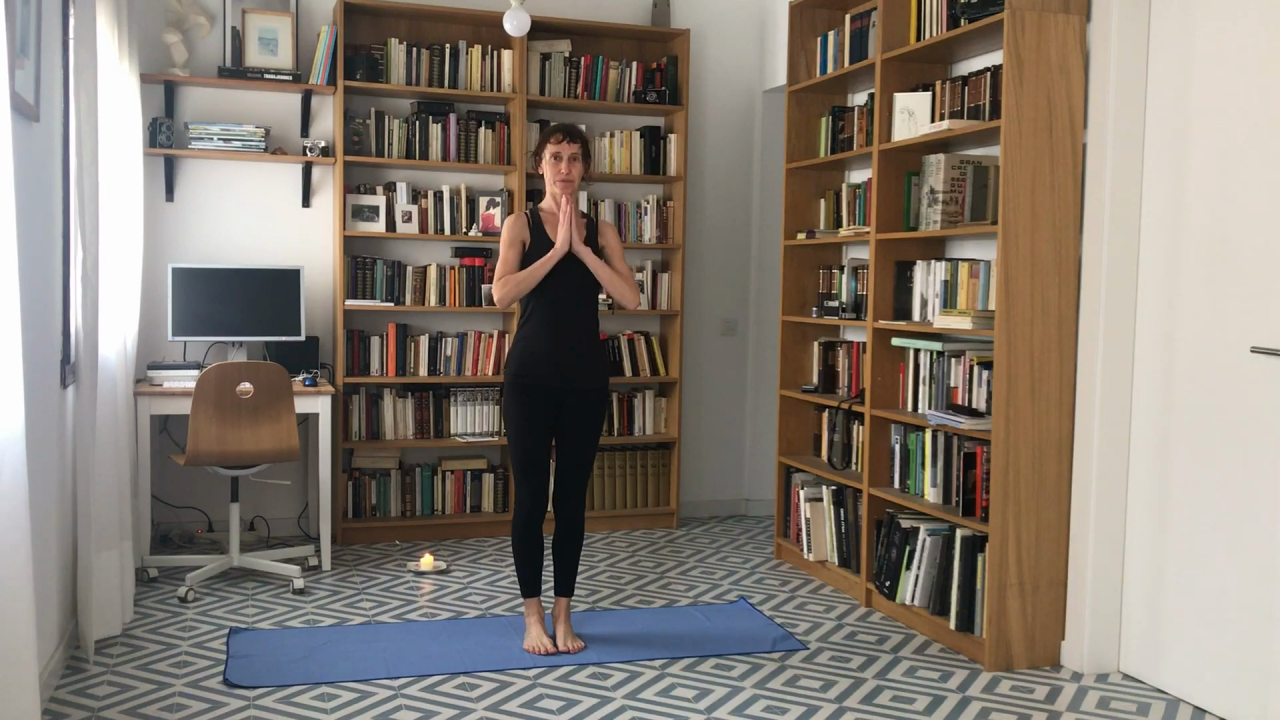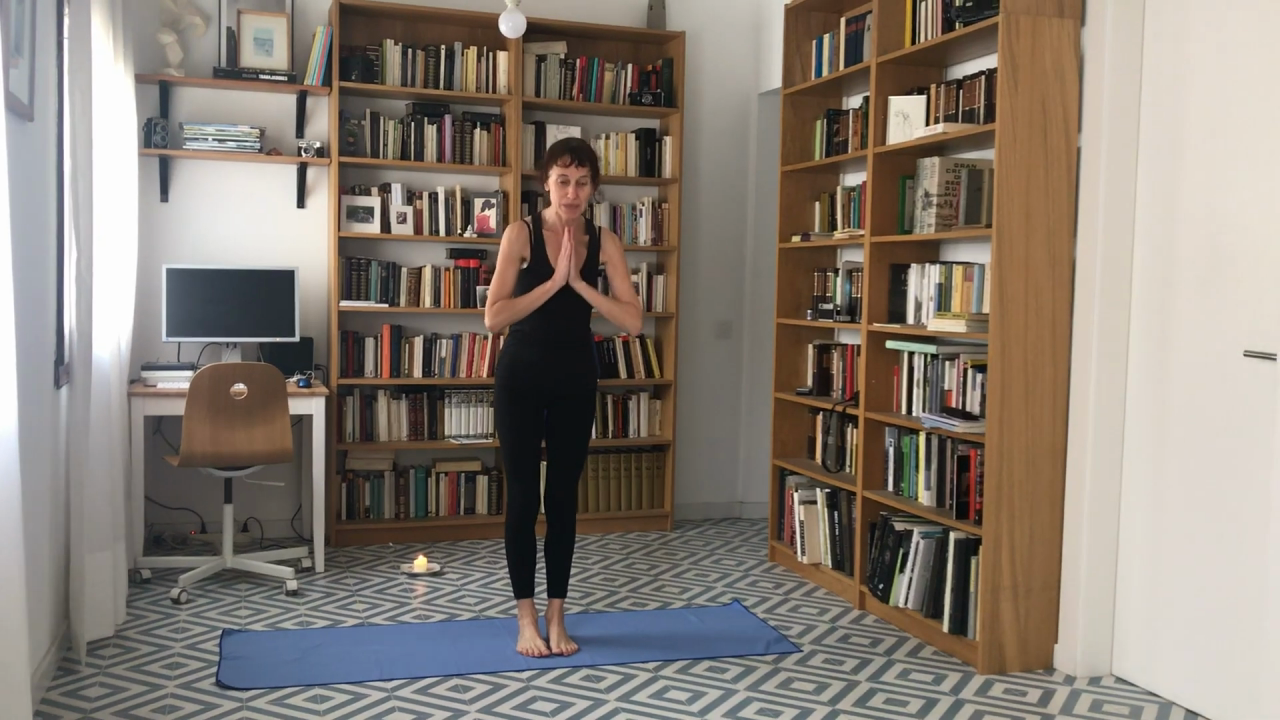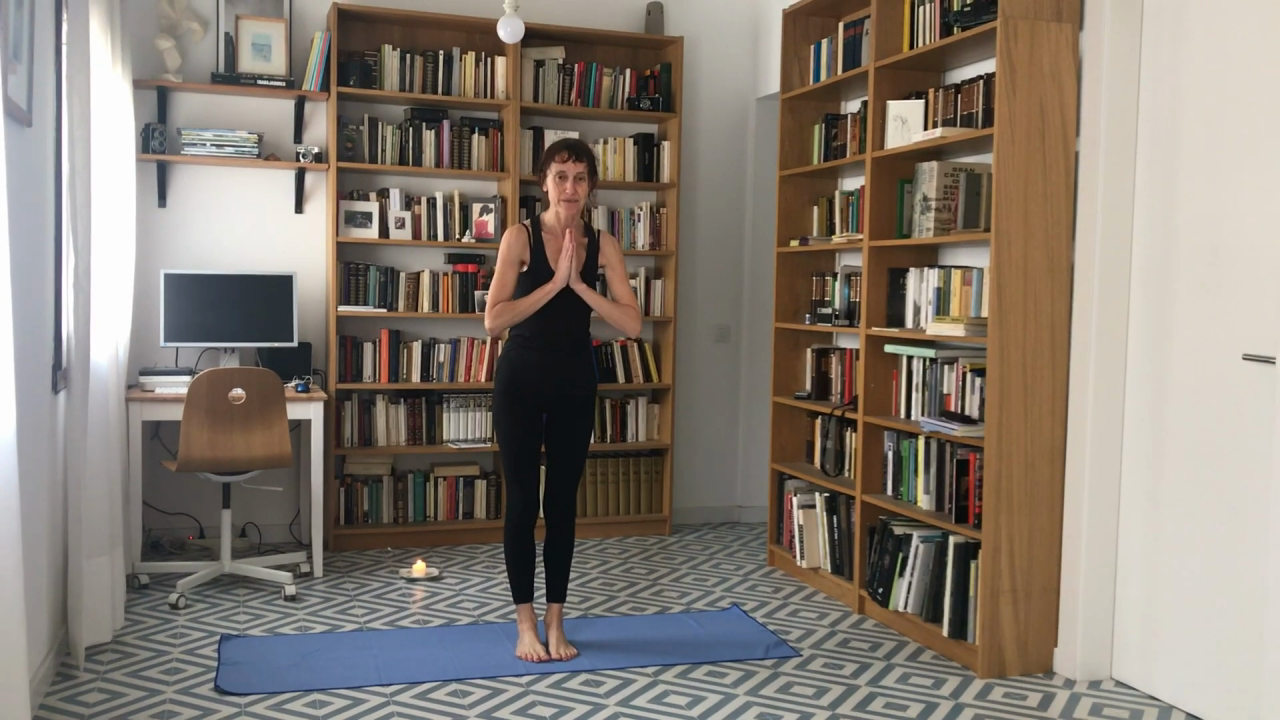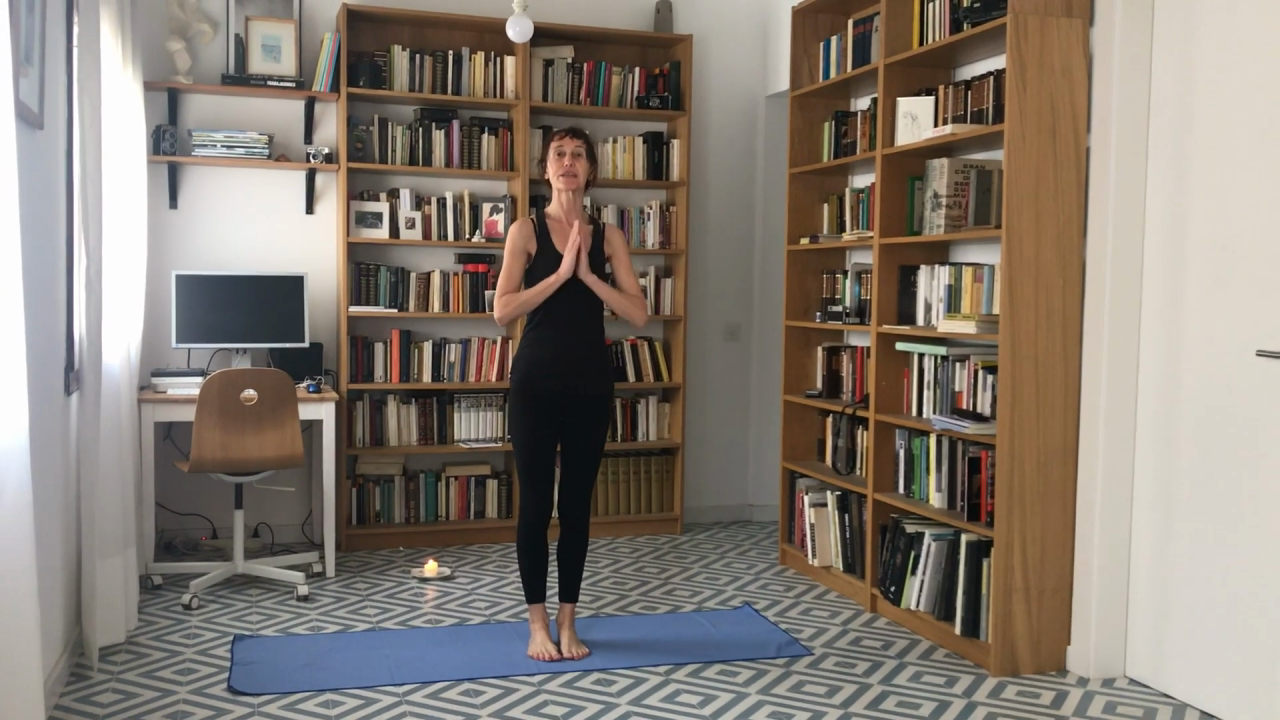
dt=0.5s
person 1, frame 1
left shoulder: (600, 230)
right shoulder: (522, 223)
left elbow: (632, 297)
right elbow: (501, 293)
left wrist: (581, 248)
right wrist: (557, 248)
left hip: (586, 371)
right hip: (532, 370)
left knee: (572, 496)
right knee: (531, 496)
left ankle: (563, 615)
right ankle: (533, 617)
person 1, frame 2
left shoulder: (603, 241)
right shoulder: (521, 233)
left elbow: (633, 321)
right elbow: (494, 316)
left wrist: (578, 282)
right wrist: (554, 280)
left hip: (575, 378)
right hip: (521, 376)
left knee: (563, 497)
right knee: (523, 497)
left ankle: (556, 615)
right ankle: (527, 618)
person 1, frame 3
left shoulder: (602, 244)
right shoulder: (520, 236)
left elbow: (632, 324)
right elbow: (494, 319)
left wrist: (579, 284)
right wrist: (554, 282)
left hip: (574, 381)
right hip: (521, 379)
left knee: (562, 502)
right knee: (522, 501)
left ankle: (555, 621)
right ankle: (526, 624)
person 1, frame 4
left shoulder: (608, 235)
right shoulder: (526, 230)
left elbow: (639, 313)
right elbow: (502, 309)
left wrist: (588, 275)
right wrist: (561, 271)
left hip: (591, 378)
right hip: (537, 377)
left knee: (577, 502)
right knee: (536, 502)
left ankle: (568, 621)
right ankle: (538, 623)
